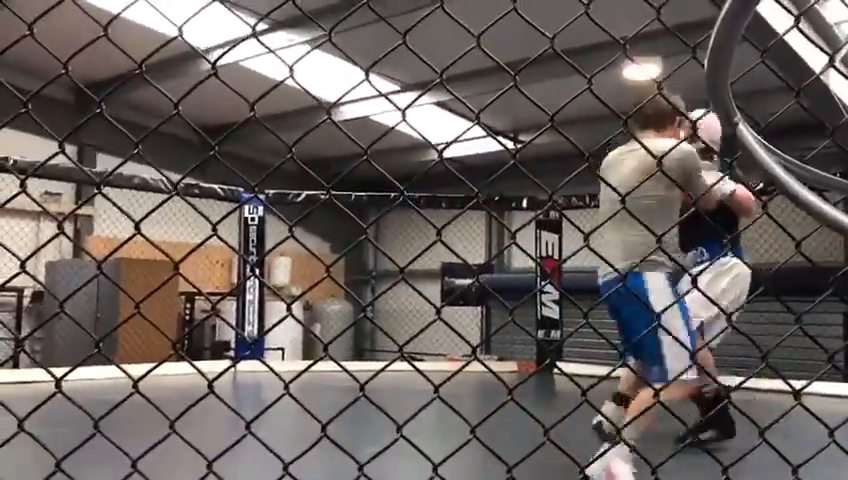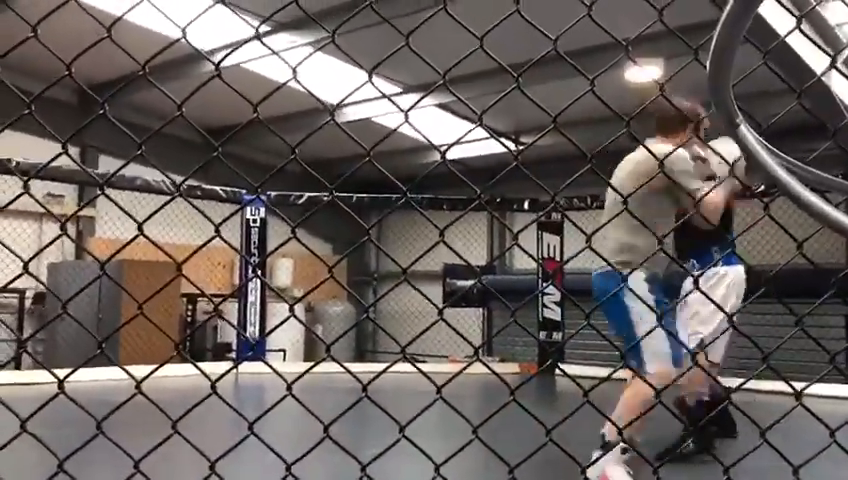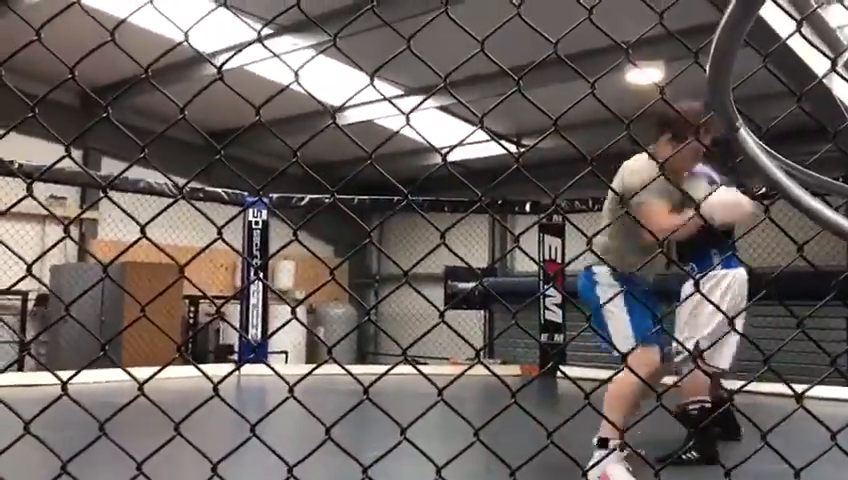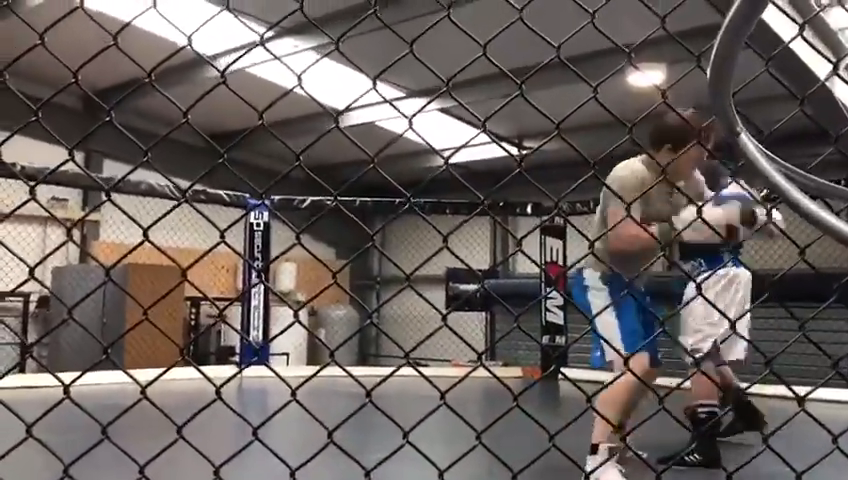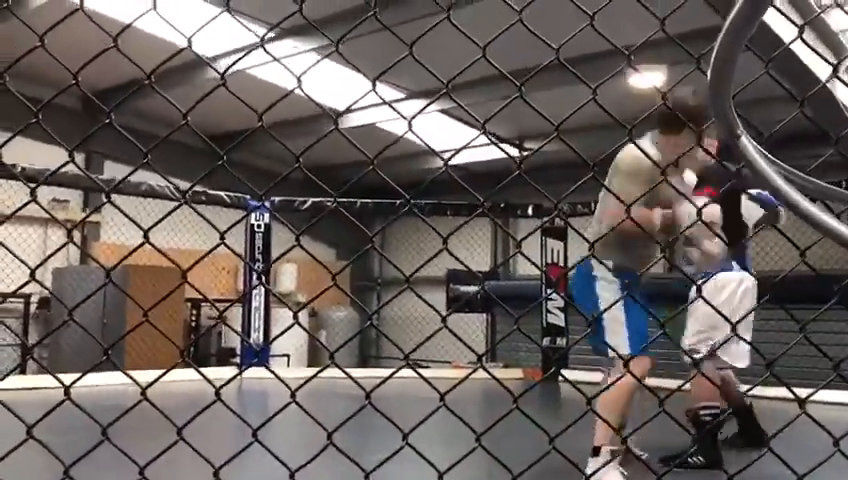
dt=0.1s
person 1, frame 1
left shoulder: (611, 161)
right shoulder: (679, 152)
right elbow: (709, 200)
left hip: (614, 276)
right hip: (646, 275)
left knee: (654, 370)
right knee: (678, 378)
left ankle: (615, 432)
person 1, frame 2
left shoulder: (654, 161)
right shoulder: (672, 158)
right elbow: (710, 212)
right wrist: (725, 186)
left hip: (635, 278)
right hip: (626, 278)
left knee: (655, 364)
right knee: (660, 371)
left ankle: (617, 430)
person 1, frame 3
left shoulder: (679, 176)
right shoulder: (641, 170)
right elbow: (660, 232)
right wrist: (705, 210)
left hip: (632, 280)
right hip: (607, 279)
left knee: (648, 359)
right knee: (642, 361)
left ankle: (613, 431)
person 1, frame 4
left shoulder: (685, 180)
right shoulder: (631, 176)
left elbow: (700, 227)
right elbow: (623, 241)
right wrist: (672, 230)
left hip: (628, 283)
right hip: (598, 280)
left knee: (641, 365)
right knee: (632, 367)
left ankle: (614, 438)
person 1, frame 5
left shoulder: (672, 164)
right shoulder: (638, 159)
right elbow: (618, 222)
right wrist: (671, 217)
left hip: (626, 275)
right hip: (603, 271)
left knee: (634, 363)
right knee: (634, 363)
left ankle: (613, 438)
person 2, frame 1
left shoulder: (713, 168)
left elbow: (748, 208)
left wrist: (712, 179)
left hip: (722, 264)
right hip: (706, 265)
right knee: (695, 337)
left ankle: (716, 414)
right ankle: (715, 413)
person 2, frame 2
left shoulder: (703, 170)
left hip: (715, 272)
right hip: (705, 272)
left knee: (691, 347)
right knee: (701, 350)
left ankle: (697, 433)
right ankle: (719, 418)
person 2, frame 3
left shoulder: (700, 174)
right shoulder: (685, 180)
left hip: (716, 276)
right hip: (707, 275)
left knee: (691, 353)
right knee: (707, 356)
left ankle: (700, 441)
right ankle: (725, 422)
person 2, frame 4
left shoulder: (711, 173)
left hip: (719, 274)
right hip: (710, 275)
left knee: (701, 353)
right knee: (713, 357)
left ankle: (703, 445)
right ankle: (746, 412)
person 2, frame 5
left shoulder: (725, 176)
right shoulder: (697, 180)
left elbow: (773, 213)
left hip: (724, 276)
right hip: (716, 277)
left knee: (702, 354)
right knee: (715, 360)
left ankle: (705, 446)
right ankle: (750, 428)
